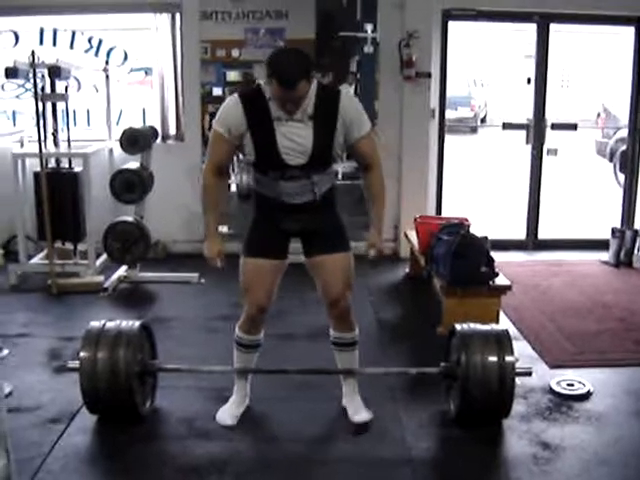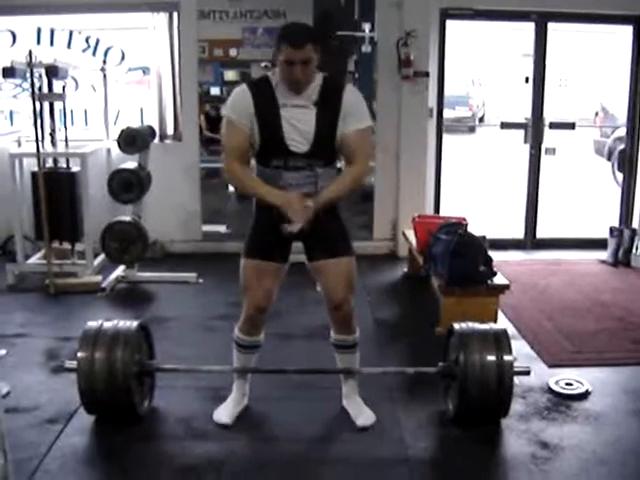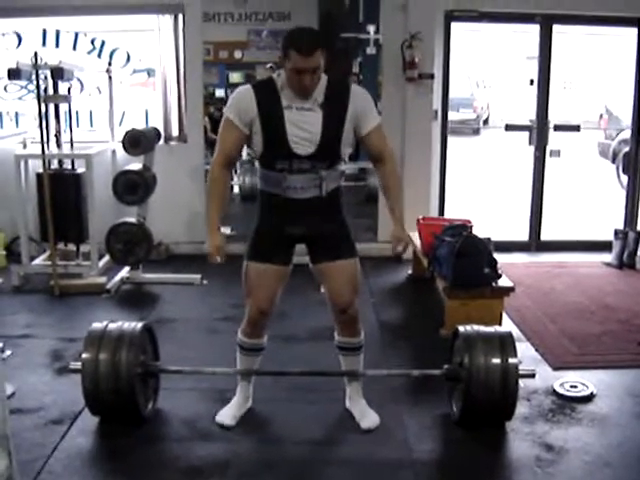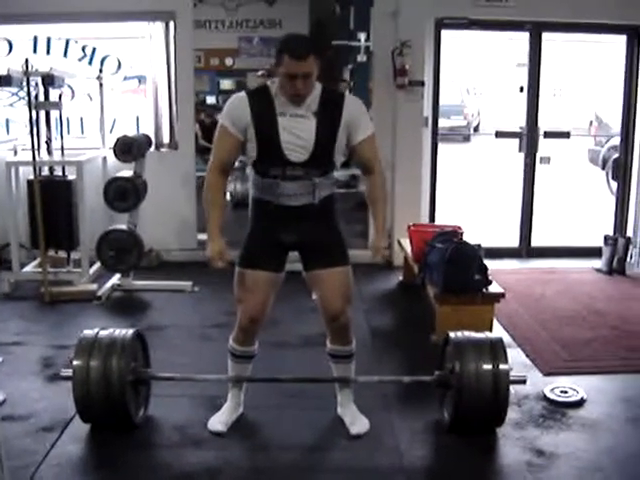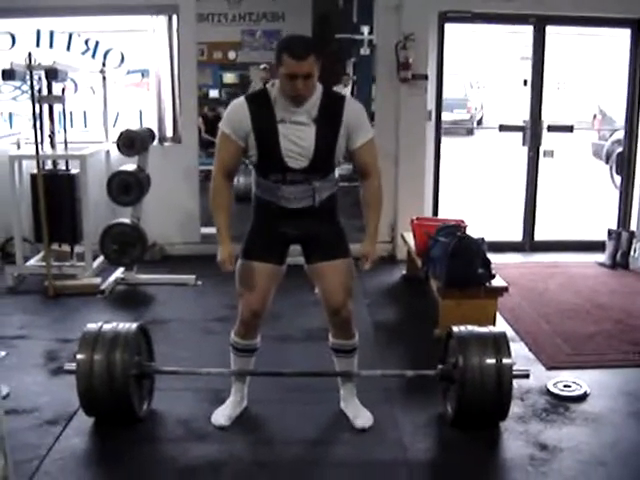
dt=1s
person 1, frame 1
left shoulder: (342, 105)
right shoulder: (240, 108)
left elbow: (371, 165)
right elbow: (215, 172)
left wrist: (376, 227)
right wrist: (212, 233)
left hip: (321, 212)
right hip: (269, 214)
left knee: (339, 303)
right knee: (255, 308)
left ankle: (351, 393)
right ankle: (240, 391)
person 1, frame 2
left shoulder: (346, 97)
right shoulder: (247, 97)
left elbow: (360, 165)
right elbow: (233, 164)
left wrist: (315, 205)
right wrist: (282, 200)
left hip: (325, 213)
right hip: (271, 213)
left knee: (342, 305)
right knee: (254, 308)
left ankle: (351, 392)
right ankle: (239, 391)
person 1, frame 3
left shoulder: (352, 98)
right shoulder: (250, 98)
left elbow: (383, 159)
right elbow: (222, 165)
left wrist: (398, 221)
right wrist: (213, 229)
left hip: (327, 215)
right hip: (274, 216)
left knee: (347, 308)
right knee: (257, 311)
left ankle: (355, 395)
right ankle: (242, 393)
person 1, frame 4
left shoulder: (346, 108)
right shoulder: (244, 106)
left elbow: (373, 170)
right elbow: (218, 171)
left wrist: (380, 230)
right wrist: (214, 234)
left hip: (320, 222)
right hip: (267, 222)
left knee: (338, 315)
right knee: (248, 318)
left ankle: (346, 401)
right ankle: (234, 400)
person 1, frame 5
left shoulder: (346, 111)
right shoulder: (245, 111)
left elbow: (370, 175)
right elbow: (223, 176)
left wrist: (371, 237)
right wrist: (224, 240)
left hip: (322, 218)
right hip: (269, 218)
left knee: (340, 309)
right knee: (250, 312)
left ankle: (349, 394)
right ankle: (238, 393)
